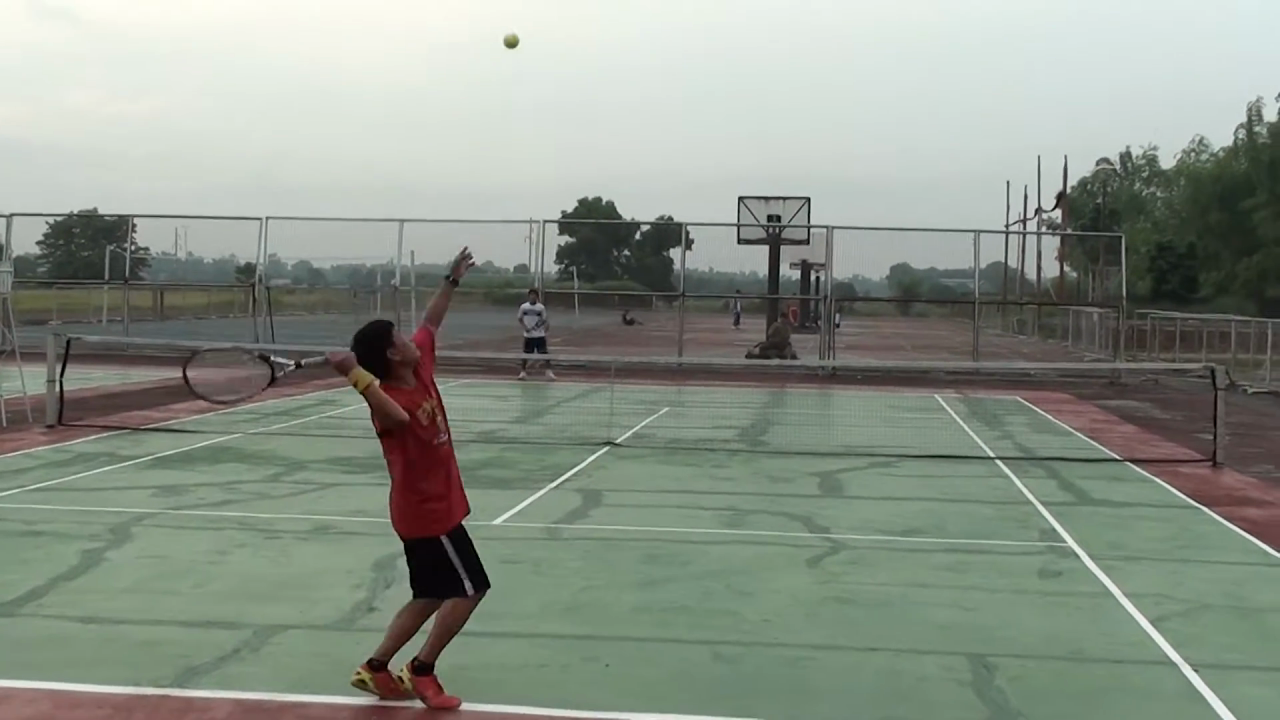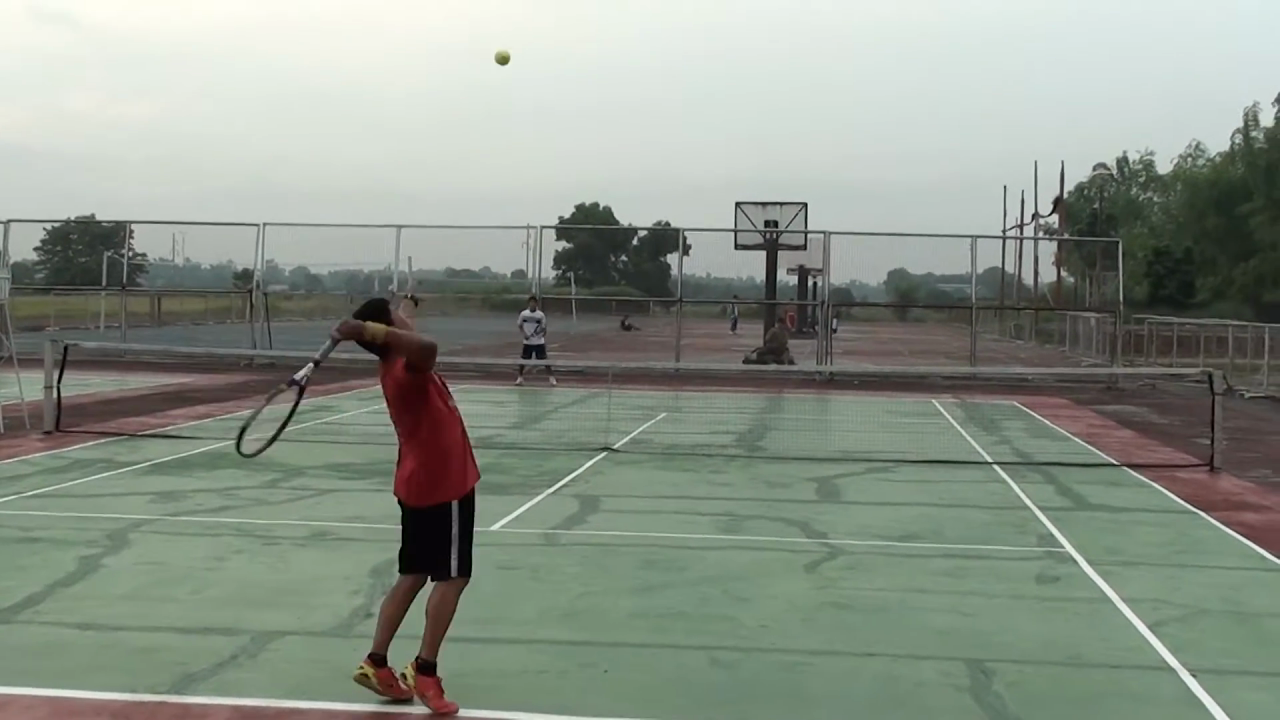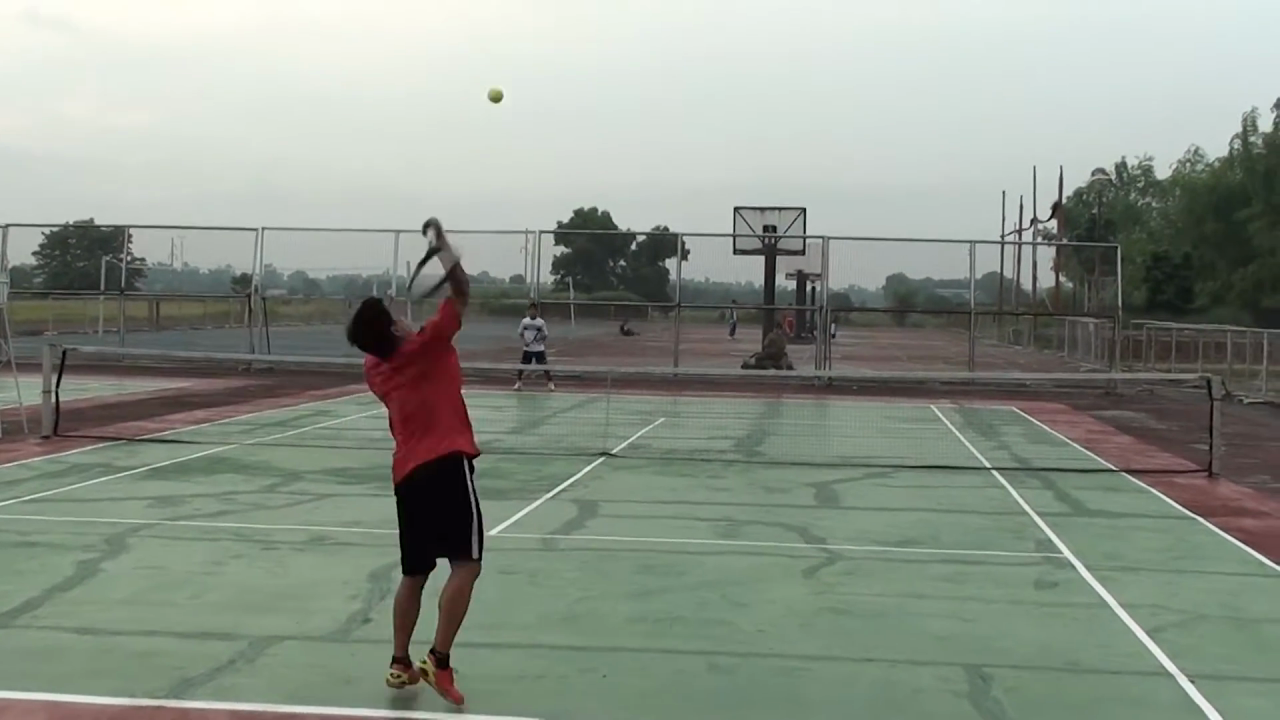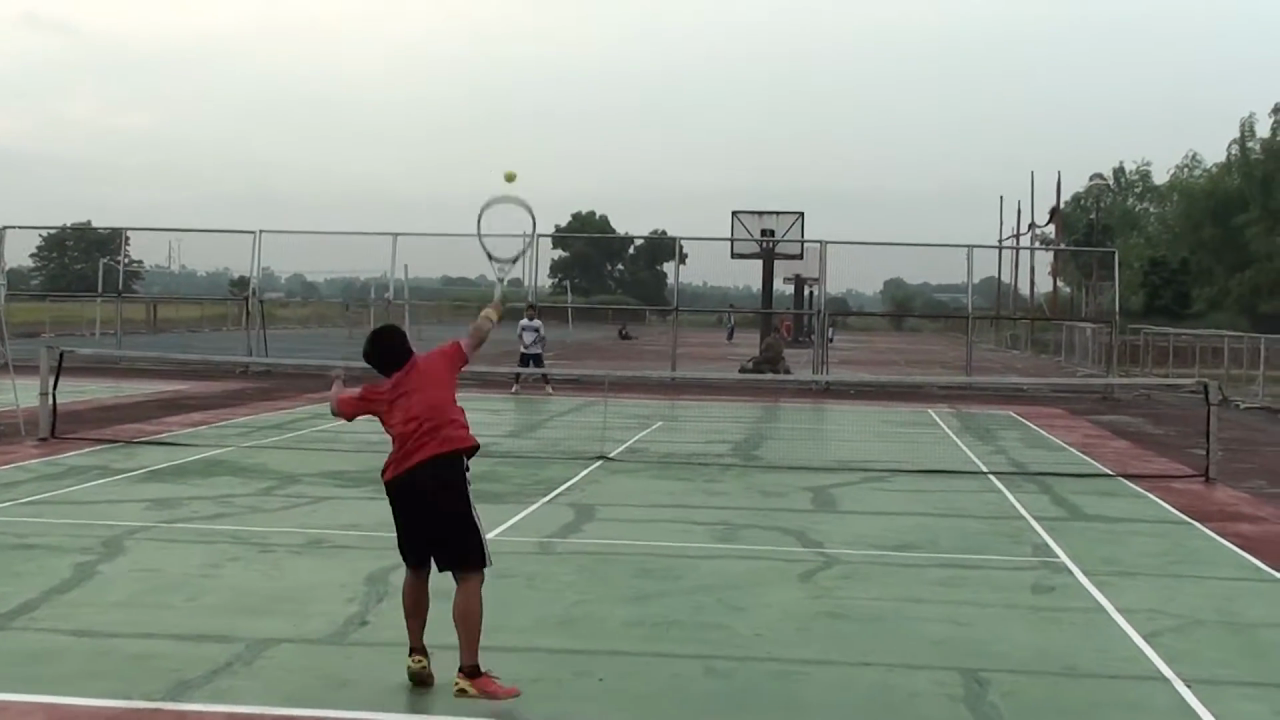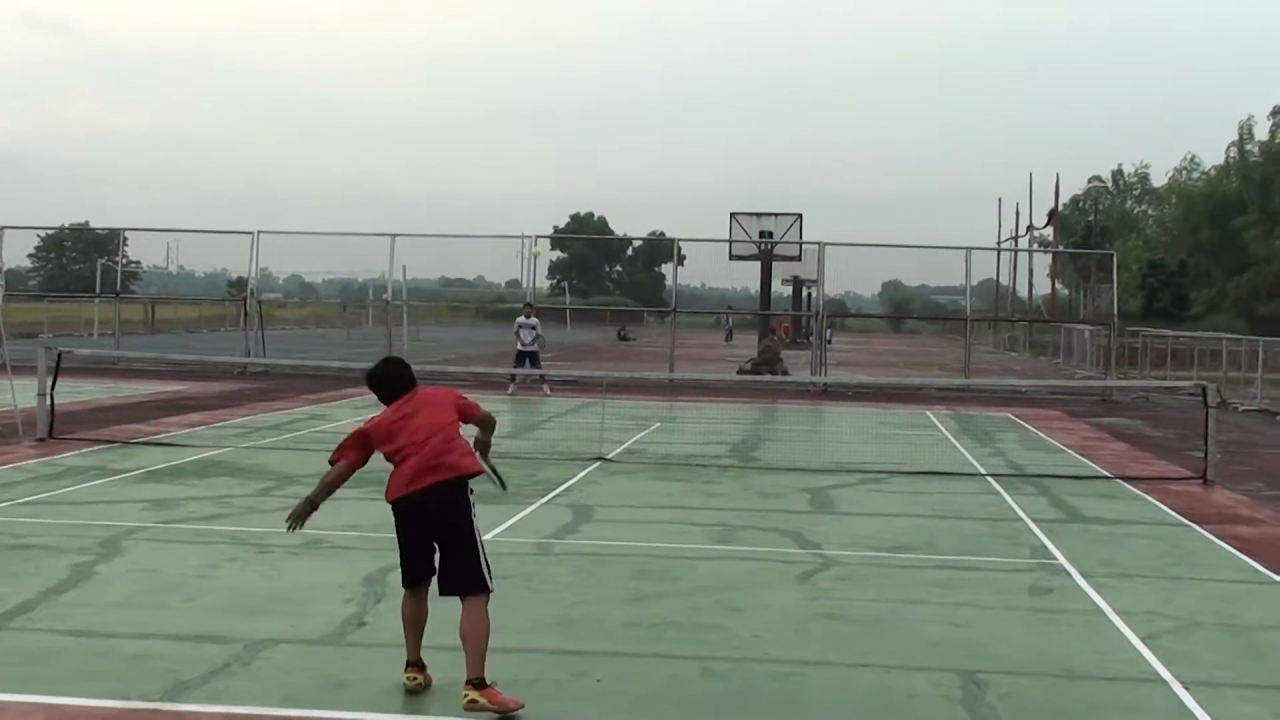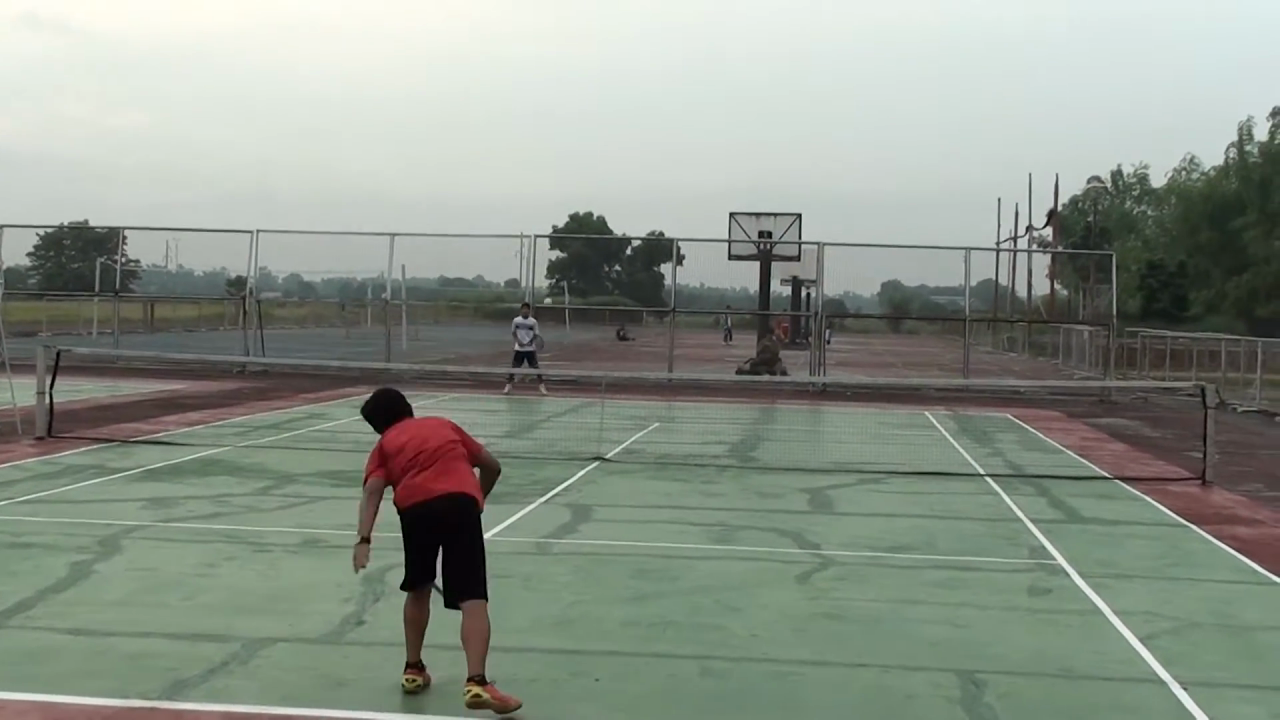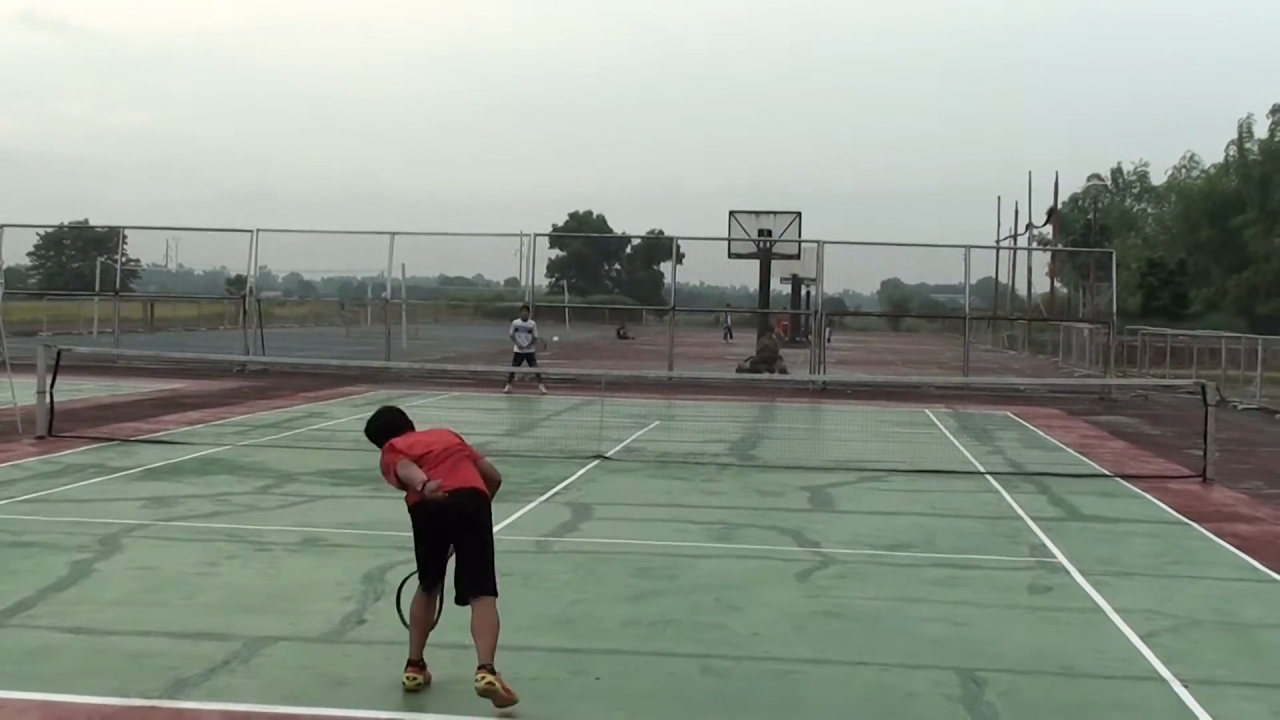
dt=0.1s
person 1, frame 1
left shoulder: (416, 369)
right shoulder: (388, 402)
left elbow: (429, 323)
right elbow: (399, 424)
left wrist: (452, 280)
right wrist: (355, 375)
left hip: (435, 510)
right hip: (428, 516)
left knee: (430, 595)
right knee: (467, 593)
left ankle: (376, 668)
right ankle: (420, 674)
person 1, frame 2
left shoulder: (401, 364)
right shoulder: (406, 370)
right elbow: (426, 346)
right wrist: (369, 329)
left hip: (418, 483)
right hip: (442, 485)
left knee: (412, 576)
right knee: (453, 576)
left ankle: (376, 662)
right ankle: (425, 672)
person 1, frame 3
left shoulder: (378, 367)
right shoulder: (425, 347)
left elbow: (371, 361)
right elbow: (459, 291)
right wrist: (447, 254)
left hip: (408, 474)
right hip: (445, 462)
left knee: (414, 572)
right knee: (465, 565)
left ankle: (400, 662)
right ankle: (439, 659)
person 1, frame 4
left shoulder: (377, 393)
right shoulder: (435, 362)
left elbow: (338, 407)
right elbow: (477, 334)
left wrist: (336, 384)
right wrist: (492, 311)
left hip: (400, 479)
right hip: (441, 467)
left knee: (416, 568)
right knee: (470, 572)
left ankle: (417, 655)
right ankle: (470, 674)
person 1, frame 5
left shoulder: (377, 426)
right shoulder: (442, 396)
left elbow: (339, 470)
right elbow: (487, 420)
left wrist: (309, 503)
right wrist: (484, 441)
left hip: (405, 500)
right hip: (447, 491)
left knee: (415, 585)
right knee: (474, 594)
left ankle: (414, 668)
right ankle: (478, 687)
person 1, frame 6
left shoulder: (384, 446)
right shoulder: (446, 425)
left elbow: (372, 492)
right elbow: (491, 466)
left wrist: (362, 540)
right wrist: (477, 501)
left hip: (415, 508)
right hip: (461, 501)
left knee: (419, 589)
right knee: (472, 599)
left ankle: (413, 668)
right ankle: (476, 683)
person 1, frame 7
left shoulder: (391, 450)
right shoulder: (447, 434)
left elbow: (407, 470)
right elbow: (493, 477)
left wrist: (424, 488)
left hip: (428, 504)
right hip: (471, 498)
left knee: (428, 586)
right knee: (483, 596)
left ankle: (414, 666)
right ankle: (486, 671)
